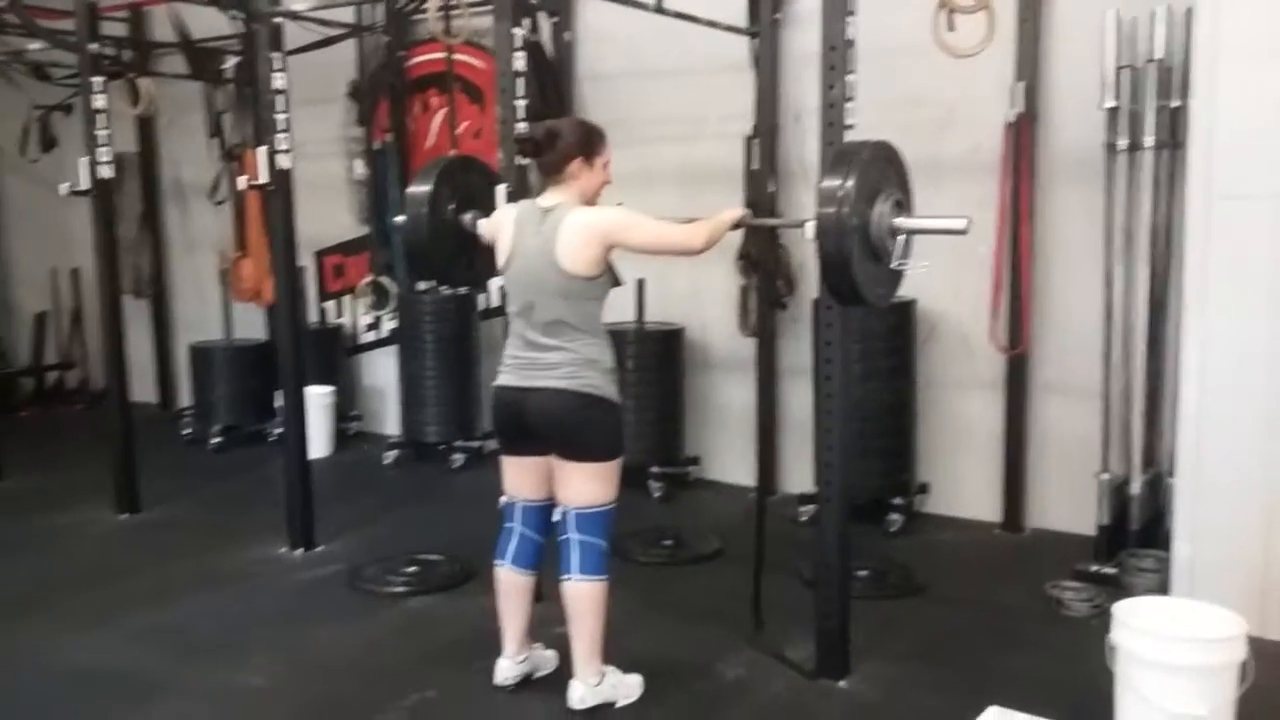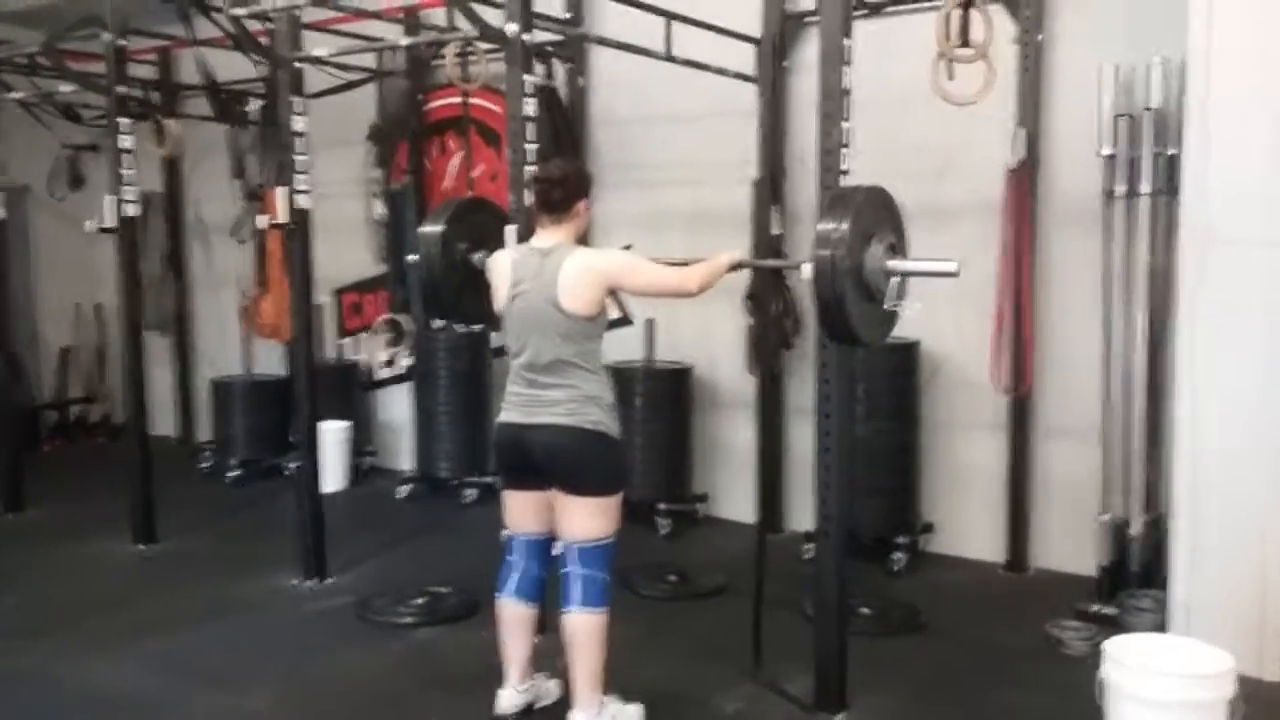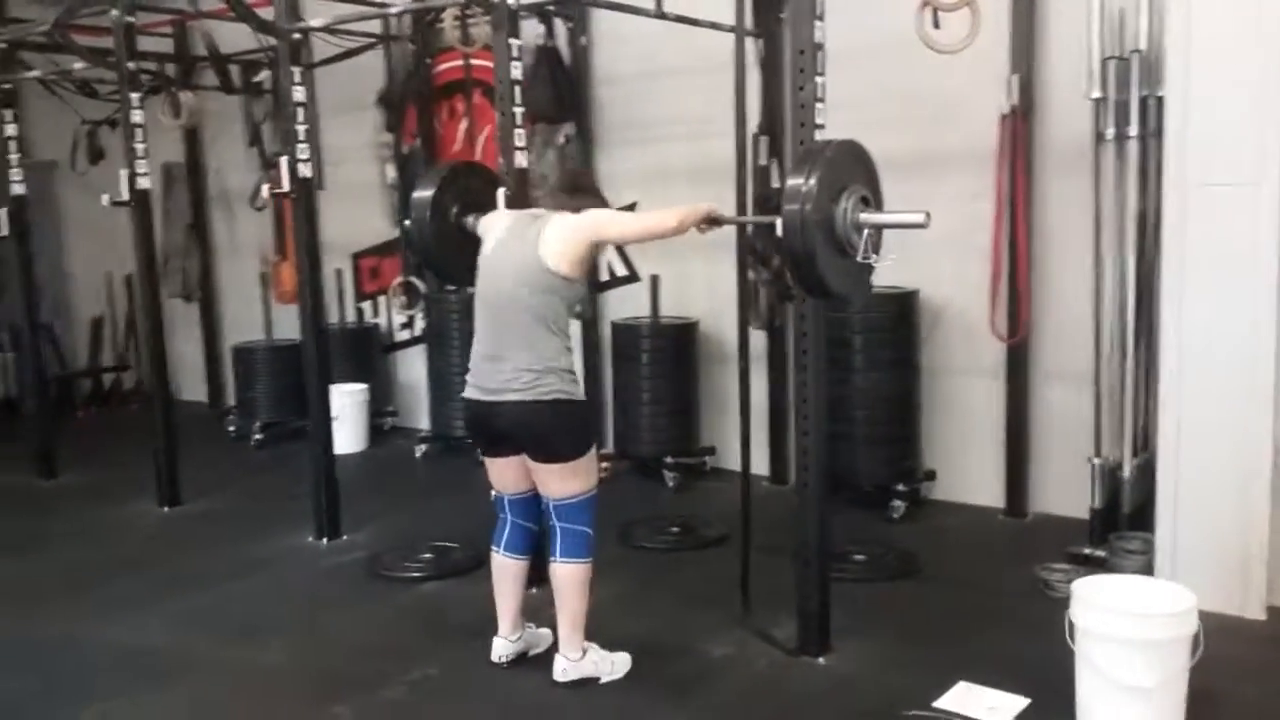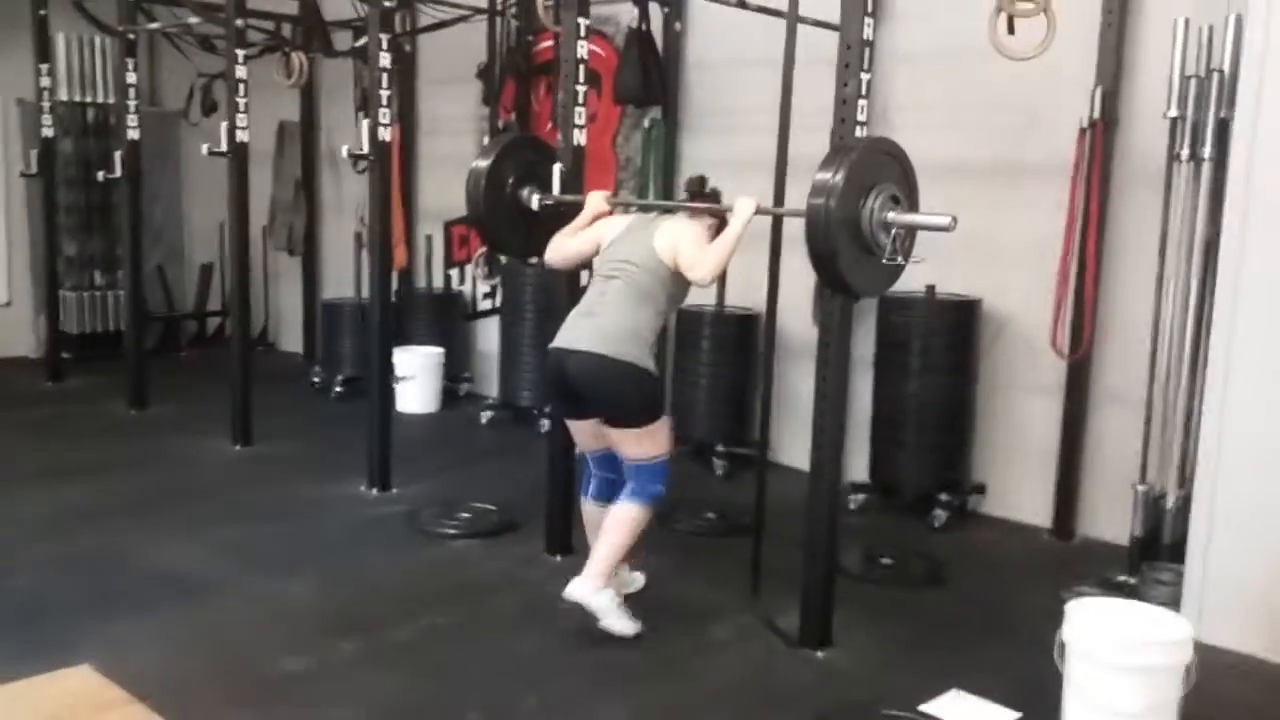
dt=1s
person 1, frame 1
left shoulder: (510, 220)
right shoulder: (597, 223)
left elbow: (480, 230)
right elbow: (692, 239)
right wrist: (731, 216)
left hip: (515, 393)
right hip: (578, 400)
left knee: (522, 525)
right knee: (586, 537)
left ankle: (514, 656)
right ankle: (590, 679)
person 1, frame 2
left shoulder: (502, 264)
right shoulder: (595, 266)
right elbow: (688, 282)
right wrist: (727, 260)
left hip: (515, 431)
right hip: (579, 436)
left knee: (523, 558)
right knee: (585, 570)
person 1, frame 3
left shoulder: (500, 226)
right shoulder: (577, 226)
right elbow: (665, 222)
right wrist: (701, 213)
left hip: (482, 400)
right hip: (543, 404)
left knee: (514, 518)
right knee: (571, 523)
left ankle: (508, 635)
right ankle: (573, 655)
person 1, frame 4
left shoulder: (619, 222)
right shoulder: (689, 231)
left elbow: (554, 256)
right elbow: (703, 271)
left wrist: (589, 212)
right wrist: (740, 221)
left hip: (564, 353)
right hip: (615, 363)
left knee: (600, 470)
right knee: (647, 479)
left ankle: (606, 571)
right ankle: (594, 582)
